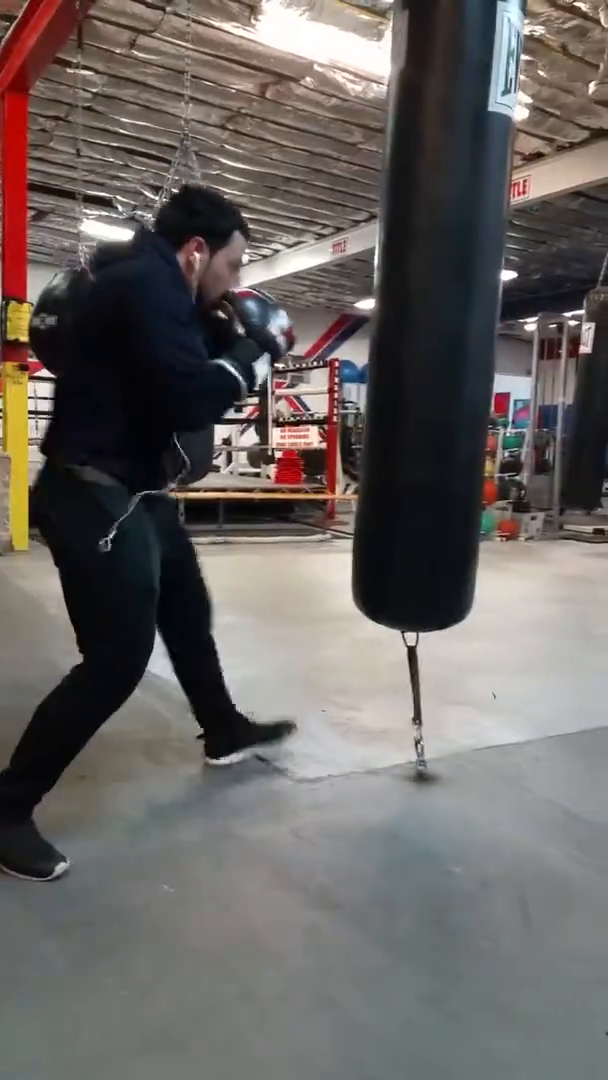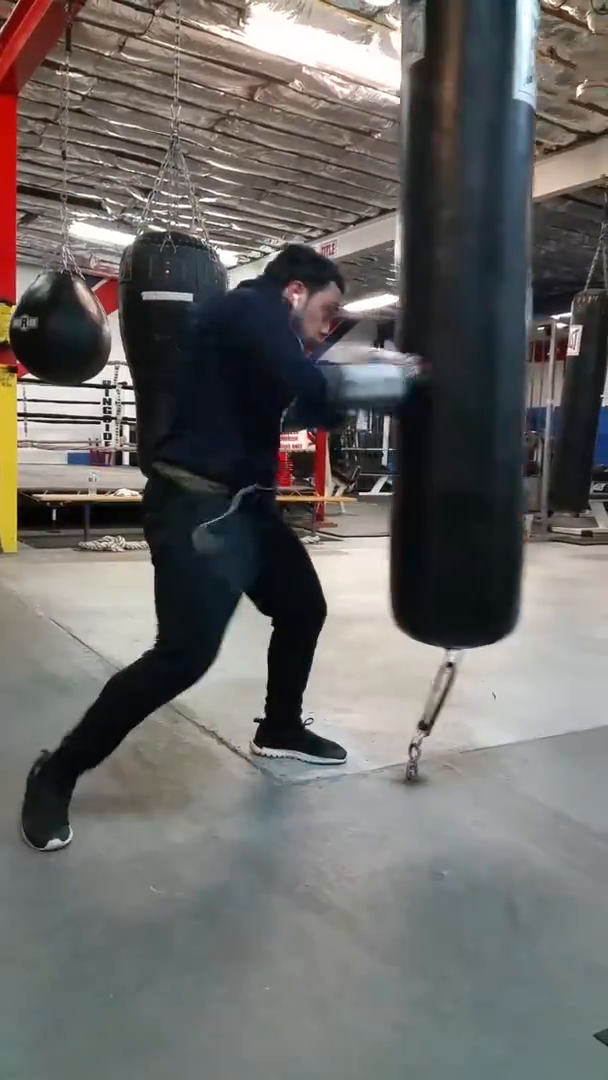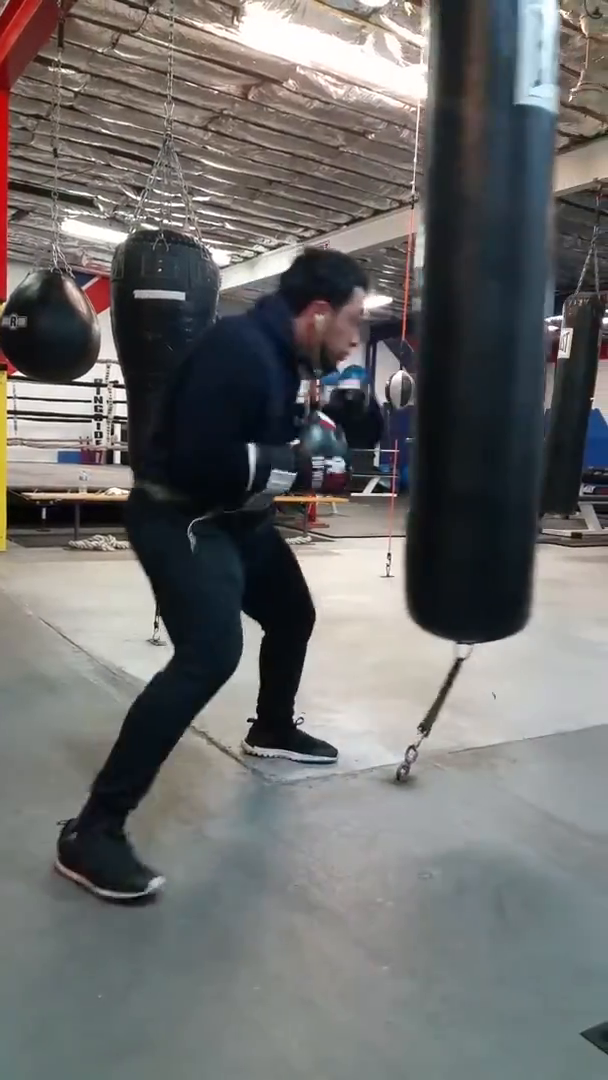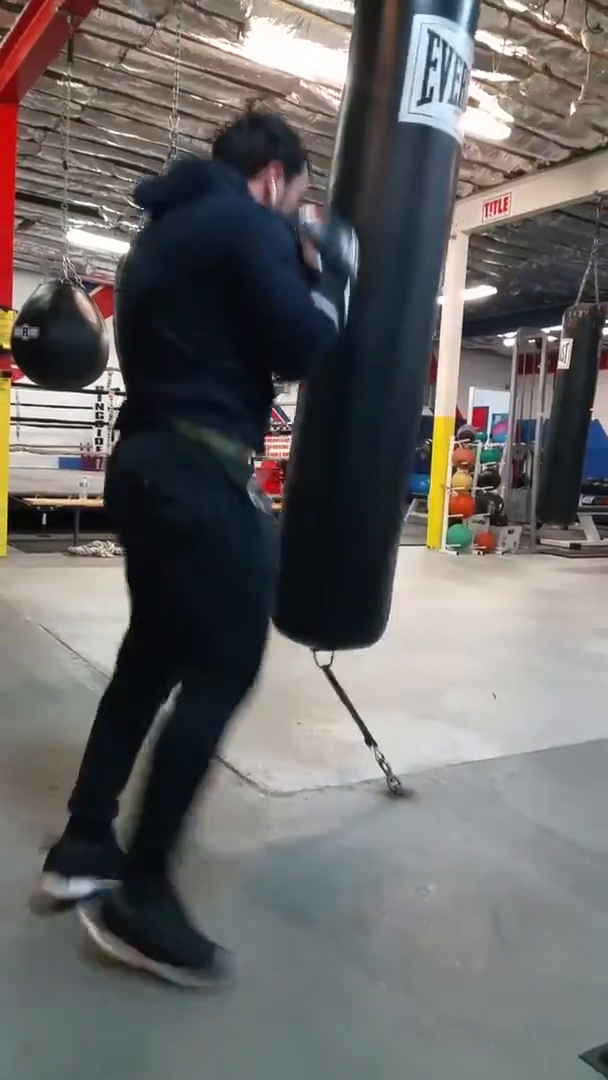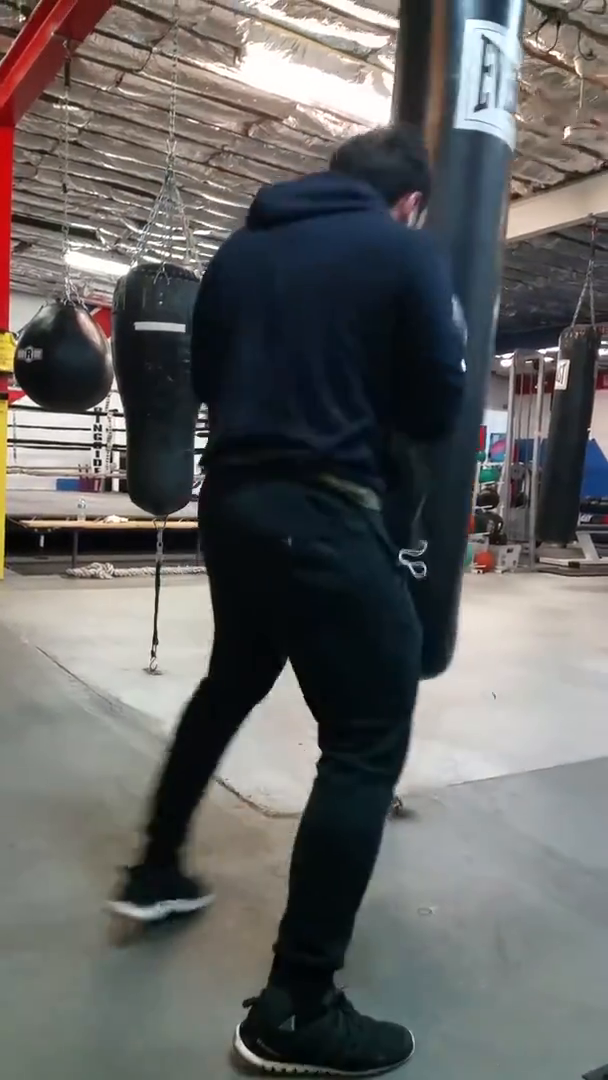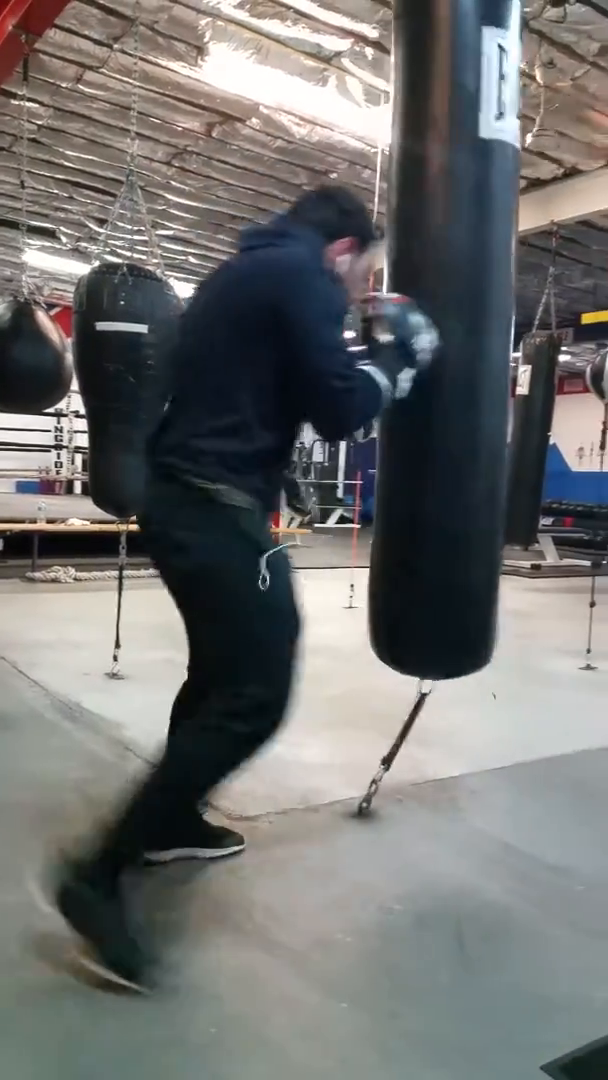
dt=0.5s
person 1, frame 1
left shoulder: (168, 288)
right shoulder: (142, 282)
left elbow: (198, 375)
right elbow: (198, 395)
left wrist: (243, 341)
right wrist: (254, 347)
left hip: (139, 493)
right hip: (94, 501)
left knee: (187, 608)
right knee: (118, 659)
left ankle: (223, 730)
person 1, frame 2
left shoulder: (272, 337)
right shoulder: (248, 316)
left elbow: (311, 402)
right elbow: (312, 391)
left hip: (244, 502)
right hip: (194, 505)
left knee: (304, 608)
right knee: (184, 653)
left ankle: (280, 727)
right ankle: (57, 773)
person 1, frame 3
left shoulder: (283, 352)
right shoulder: (241, 348)
right elbow: (203, 459)
left wrist: (306, 446)
right wrist: (285, 466)
left hip: (227, 512)
right hip: (177, 516)
left knee: (293, 613)
right knee: (208, 655)
left ankle: (273, 730)
right ankle: (92, 832)
person 1, frame 4
left shoulder: (168, 227)
right shoulder: (248, 224)
right elbow: (294, 348)
left wrist: (293, 272)
right wrist: (331, 281)
left hip: (149, 462)
right hip: (198, 469)
left knee: (155, 652)
right knee: (222, 668)
left ankle: (83, 845)
right ankle: (137, 894)
person 1, frame 5
left shoulder: (242, 247)
right shoulder: (405, 253)
left elbow: (204, 374)
right elbow: (433, 413)
left hip: (229, 503)
right hip: (326, 518)
left knee: (232, 684)
right knee: (366, 748)
left ankle: (156, 871)
person 1, frame 6
left shoulder: (238, 277)
right shoulder: (301, 279)
right elbow: (339, 408)
left wrist: (360, 354)
right wrist: (396, 360)
left hip: (183, 499)
right hip: (220, 514)
left knee: (222, 670)
right knee: (249, 702)
left ankle: (170, 821)
right ankle: (98, 878)
